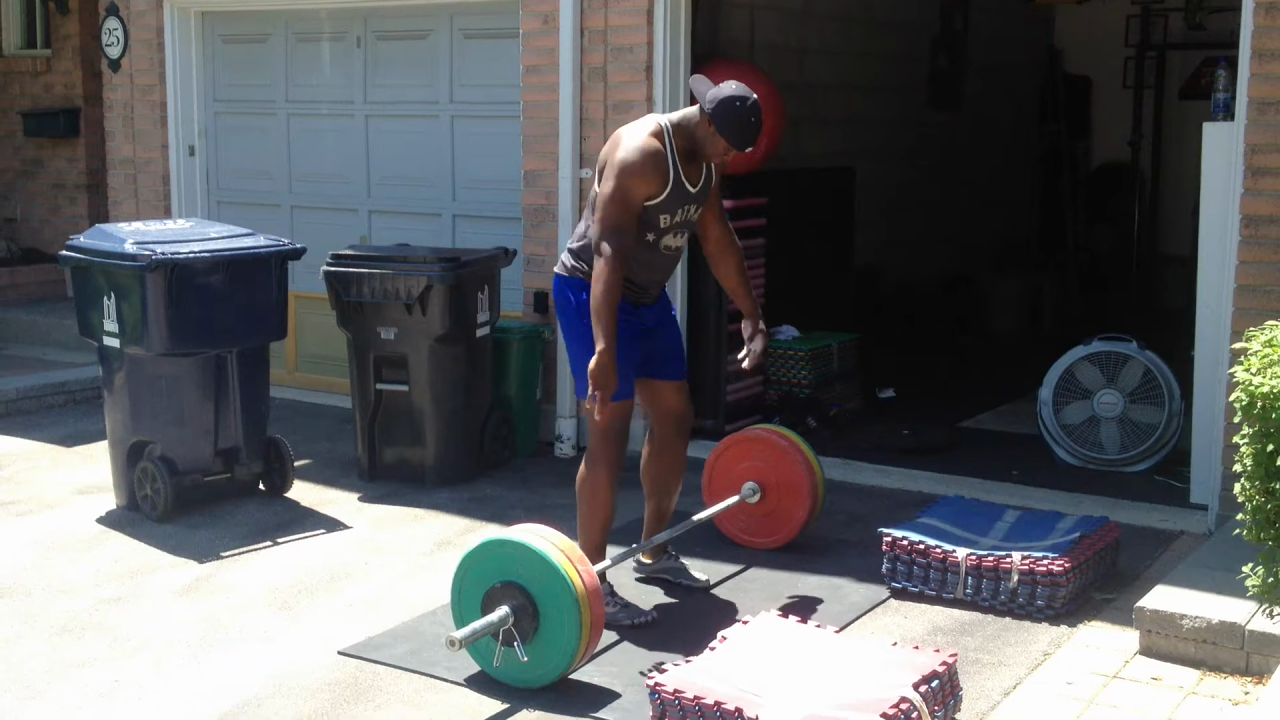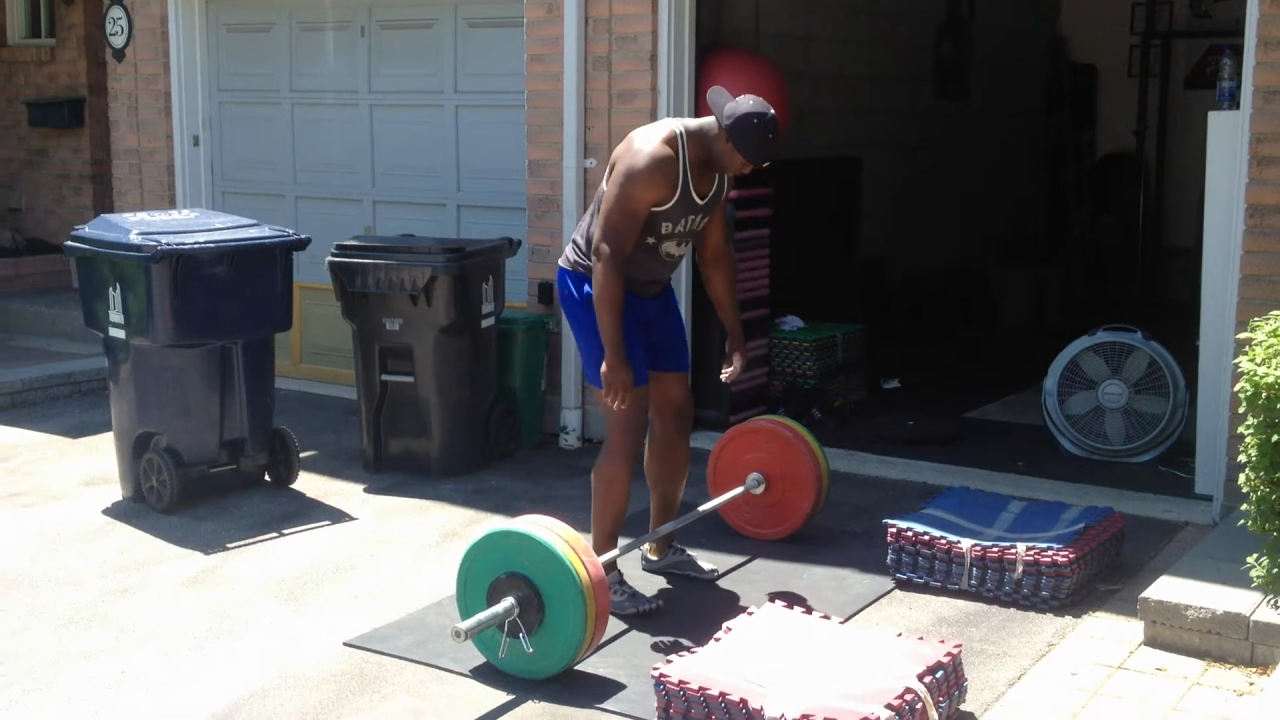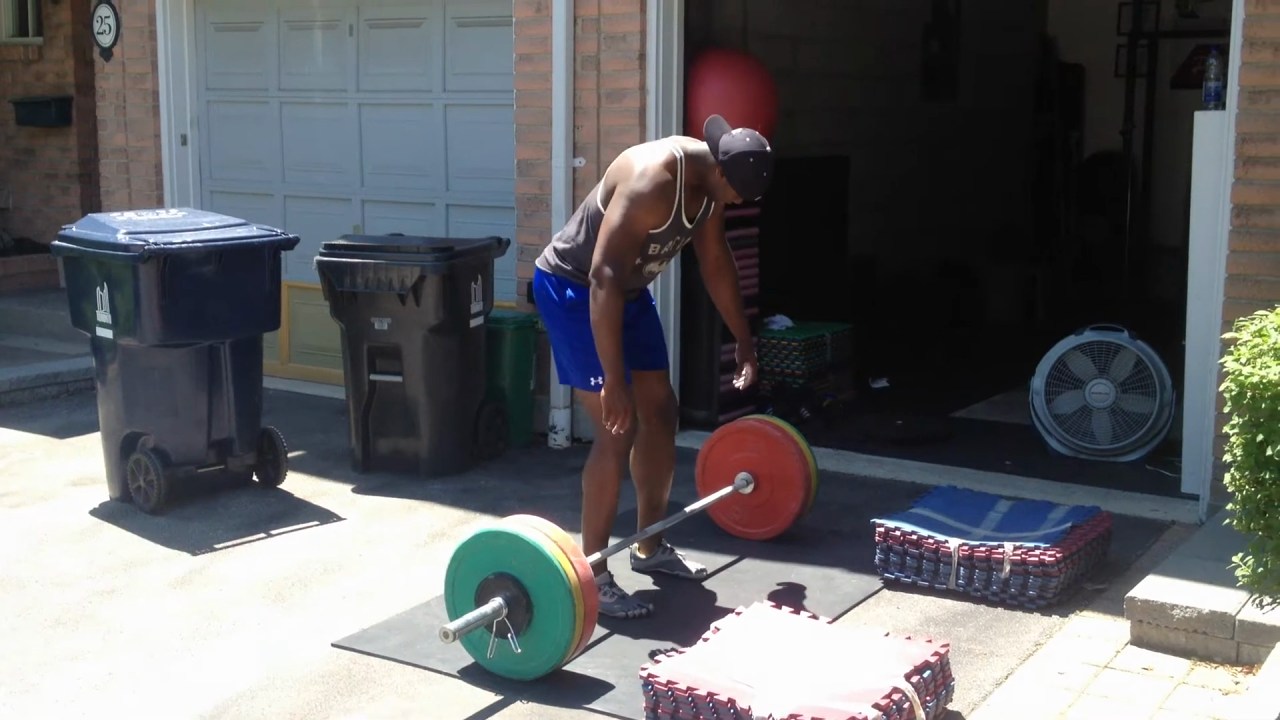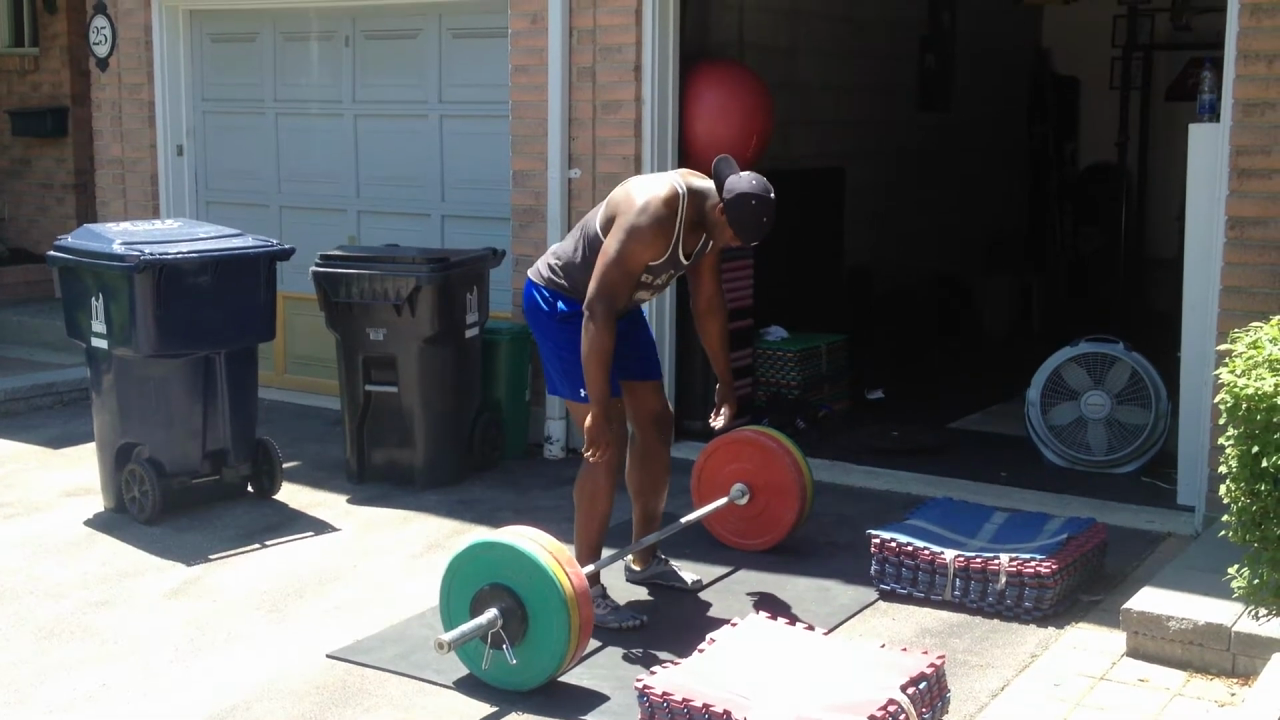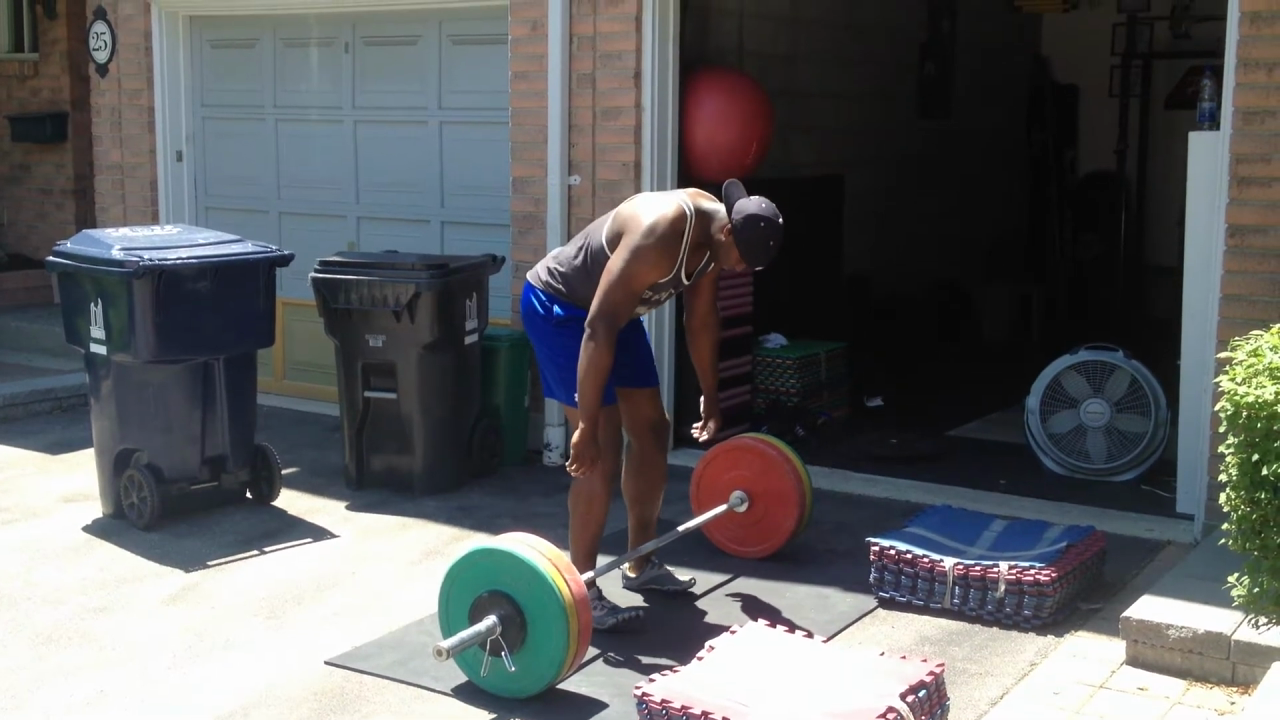
dt=0.5s
person 1, frame 1
left shoulder: (707, 160)
right shoulder: (639, 152)
left elbow: (717, 240)
right elbow: (609, 255)
left wrist: (751, 314)
right wrist: (603, 351)
left hip: (649, 296)
right hip: (592, 291)
left knee: (674, 418)
right knee: (610, 437)
left ankle: (653, 550)
right ankle: (592, 584)
person 1, frame 2
left shoulder: (718, 165)
right shoulder: (651, 158)
left elbow: (714, 250)
right elbow: (607, 257)
left wrist: (734, 331)
right wrist: (612, 356)
left hip: (652, 289)
right hip: (595, 285)
left knee: (676, 415)
right knee: (628, 427)
left ankle: (660, 547)
right ankle: (602, 572)
person 1, frame 3
left shoulder: (709, 181)
right shoulder: (651, 181)
left elbow: (716, 262)
right elbow: (603, 279)
left wrist: (743, 340)
right wrist: (613, 382)
left hip: (629, 289)
right hip: (573, 289)
left knee: (660, 413)
right knee: (617, 431)
left ankle: (649, 547)
right ankle: (592, 576)
person 1, frame 4
left shoulder: (709, 216)
right shoulder: (651, 215)
left elbow: (708, 301)
right elbow: (597, 310)
left wrist: (725, 381)
right wrist: (598, 410)
left hip: (616, 303)
right hip: (562, 301)
left knee: (656, 423)
right knee: (608, 442)
left ankle: (645, 558)
right ankle: (585, 587)
person 1, frame 5
left shoulder: (712, 234)
right shoulder: (658, 233)
left elbow: (702, 318)
right elbow: (598, 329)
left wrist: (710, 396)
right wrist: (585, 426)
left hip: (616, 310)
right hip: (559, 307)
left knee: (652, 432)
right knee: (604, 451)
left ankle: (640, 565)
right ankle: (582, 593)
